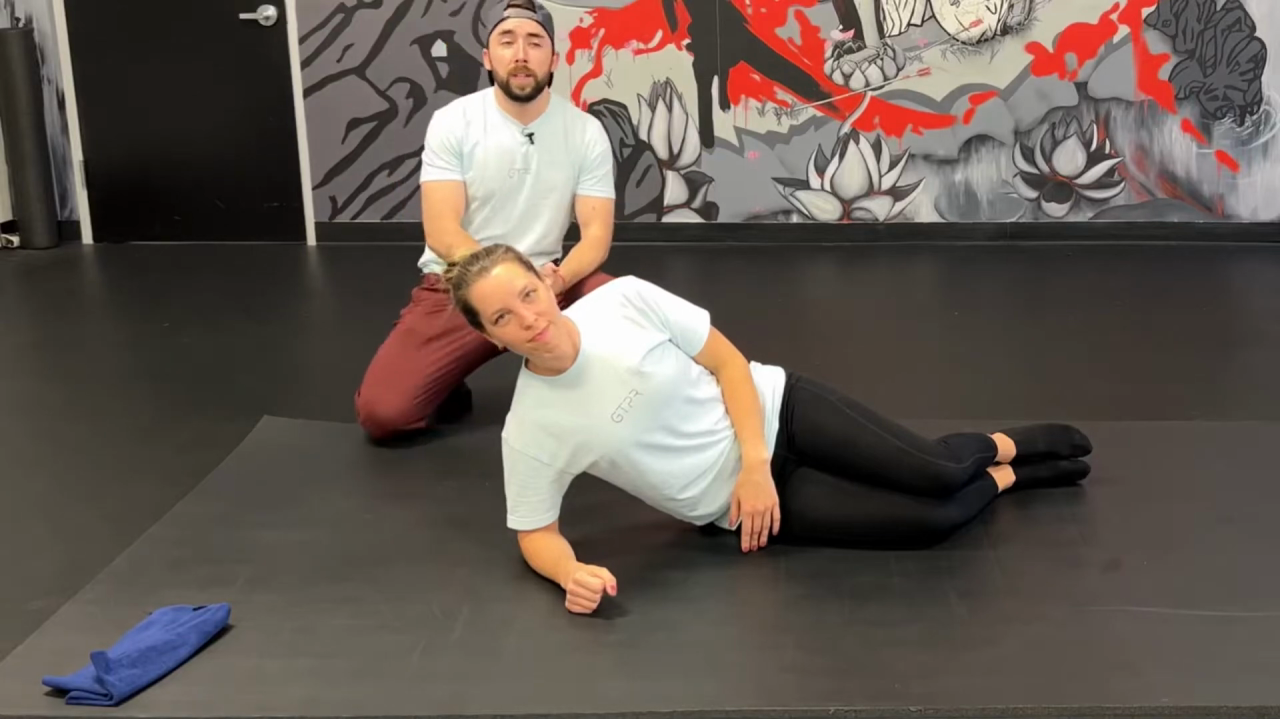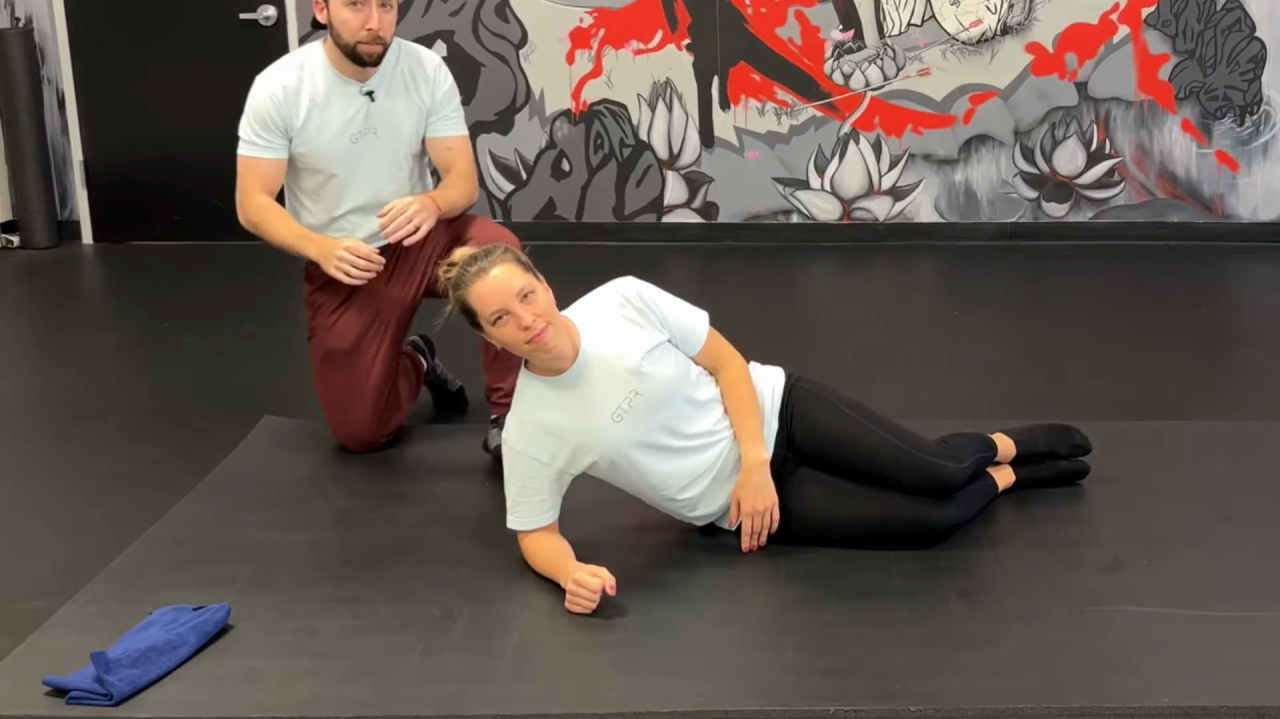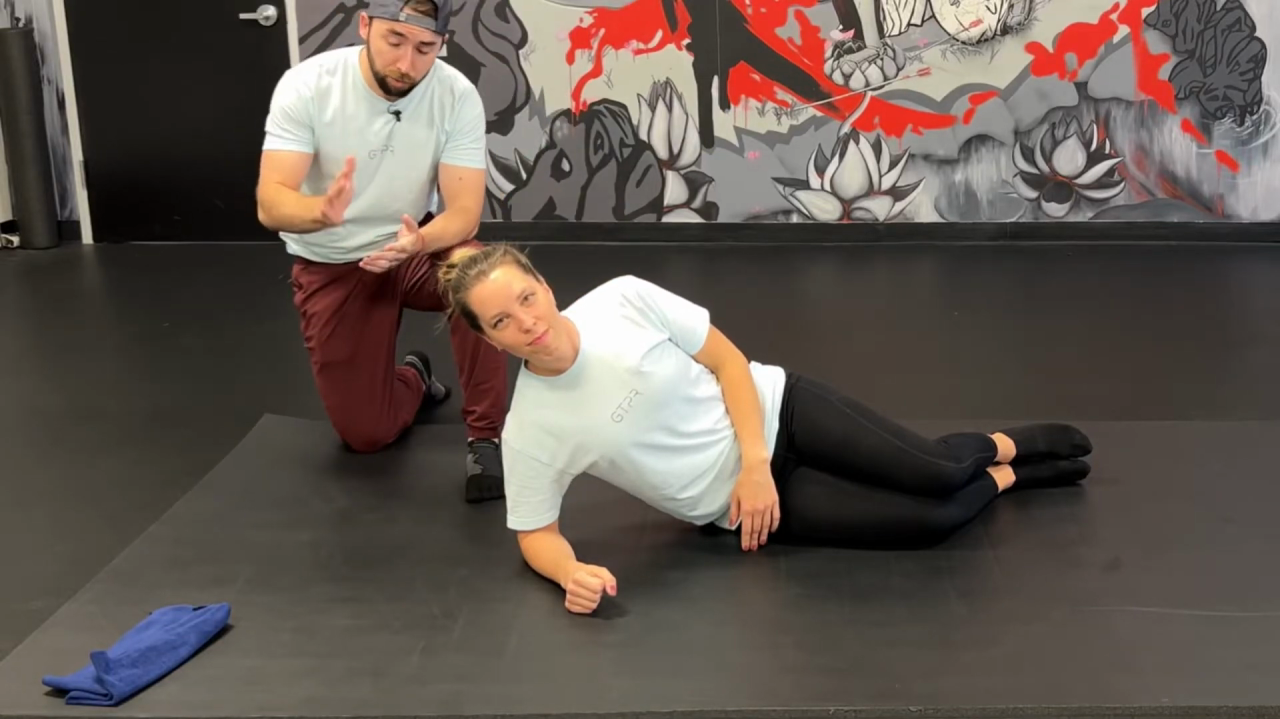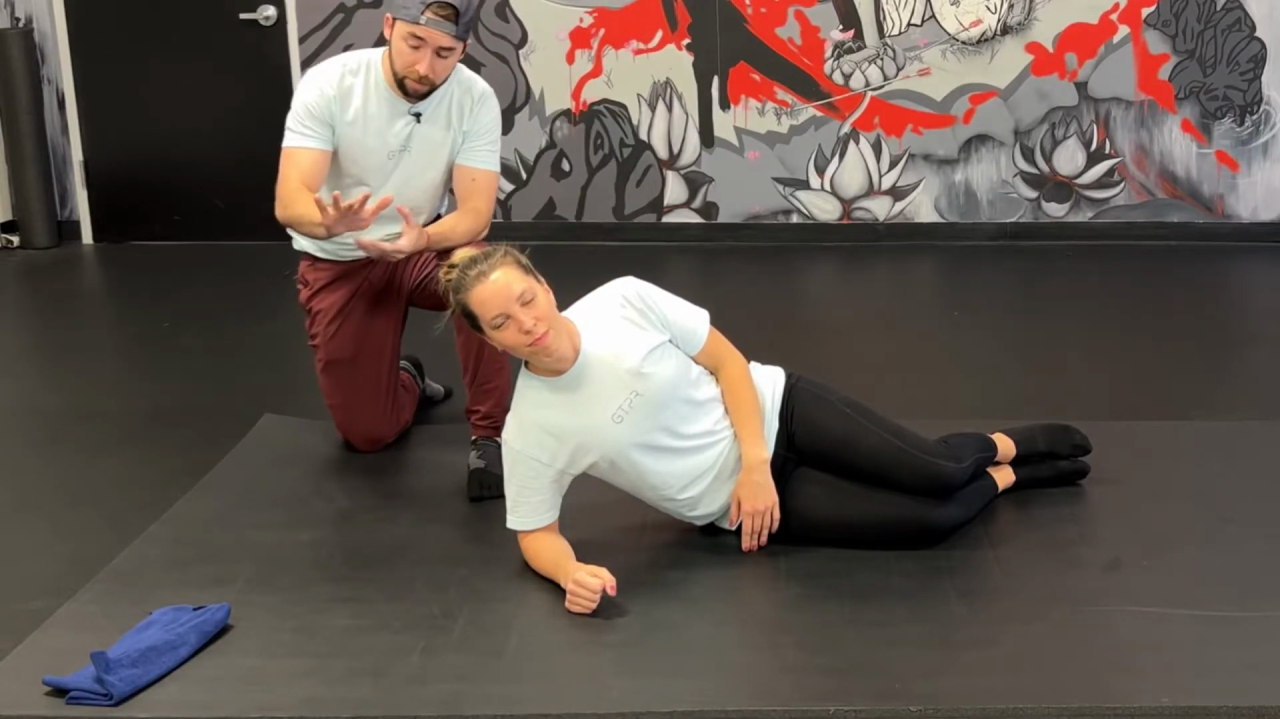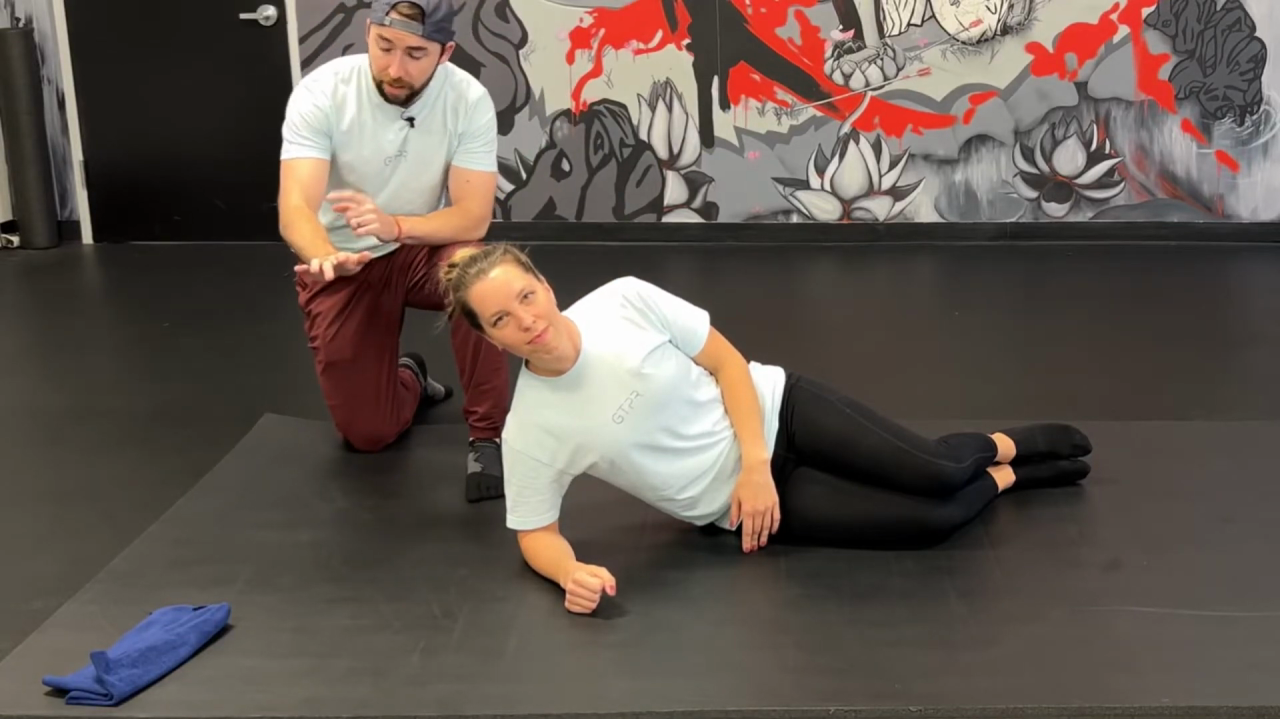
dt=1s
person 1, frame 1
left shoulder: (625, 299)
right shoulder: (529, 432)
left elbow: (729, 363)
right elbow: (534, 533)
left wrist: (754, 462)
right wrist: (571, 573)
left hip: (772, 411)
right hip: (726, 499)
left knee: (936, 473)
right knee: (931, 522)
left ankle: (1006, 446)
right ankle: (1005, 479)
person 1, frame 2
left shoulder: (624, 299)
right shoulder: (529, 431)
left elbow: (729, 364)
right elbow: (535, 533)
left wrist: (755, 463)
right wrist: (570, 573)
left hip: (773, 409)
right hip: (730, 500)
left knee: (936, 472)
right knee: (930, 522)
left ankle: (1006, 447)
right ankle: (1004, 478)
person 1, frame 3
left shoulder: (623, 298)
right shoulder: (529, 431)
left elbow: (729, 362)
right elbow: (535, 533)
left wrist: (755, 462)
right wrist: (570, 572)
left hip: (773, 410)
right hip: (728, 501)
left knee: (935, 473)
right knee: (931, 522)
left ankle: (1007, 446)
right ankle: (1003, 479)
person 1, frame 4
left shoulder: (624, 299)
right shoulder: (529, 431)
left elbow: (729, 362)
right elbow: (535, 534)
left wrist: (756, 463)
right wrist: (570, 573)
left hip: (772, 410)
right hip: (728, 501)
left knee: (936, 474)
right knee: (931, 522)
left ankle: (1008, 445)
right ankle: (1004, 478)
person 1, frame 5
left shoulder: (624, 299)
right shoulder: (528, 431)
left elbow: (729, 364)
right elbow: (536, 533)
left wrist: (755, 463)
right wrist: (571, 573)
left hip: (773, 410)
right hip: (728, 501)
left knee: (936, 474)
right knee: (931, 522)
left ankle: (1007, 445)
right ankle: (1005, 479)
person 2, frame 1
left shoulder: (587, 134)
right shoulder: (452, 122)
left elbow: (597, 235)
right elbow: (442, 234)
left wrist: (555, 281)
left hip: (544, 281)
right hip: (452, 288)
right knee: (382, 414)
right ankle: (448, 371)
person 2, frame 2
left shoulder: (427, 70)
right shoulder: (278, 89)
left elbow: (463, 178)
right elbow: (252, 205)
left wrist: (431, 205)
right wrist: (322, 249)
left hip: (419, 238)
right hip: (341, 267)
left knee: (498, 251)
right knee: (360, 434)
left ankle: (506, 412)
right ankle: (415, 364)
person 2, frame 3
left shoulder: (458, 96)
right shoulder: (306, 86)
left elbow: (465, 211)
right elbow: (270, 205)
left wrist: (418, 242)
right wrist: (322, 210)
left hip: (414, 244)
right hip: (329, 268)
right knee: (365, 435)
left ankle: (486, 436)
right ankle: (413, 380)
person 2, frame 4
left shoulder: (476, 99)
right shoulder: (327, 84)
left elbow: (476, 213)
right elbow: (289, 201)
left wrist: (423, 239)
right wrist: (331, 222)
left hip: (424, 247)
right hip: (337, 264)
right knee: (367, 433)
left ankle: (489, 433)
right ankle: (407, 381)
person 2, frame 5
left shoulder: (469, 100)
right shoulder: (319, 93)
left elbow: (474, 216)
right elbow: (294, 208)
left wrist: (395, 226)
right wrist: (325, 257)
left hip: (419, 248)
right hip: (340, 264)
right knee: (367, 434)
left ankle: (487, 435)
right ankle: (408, 379)
